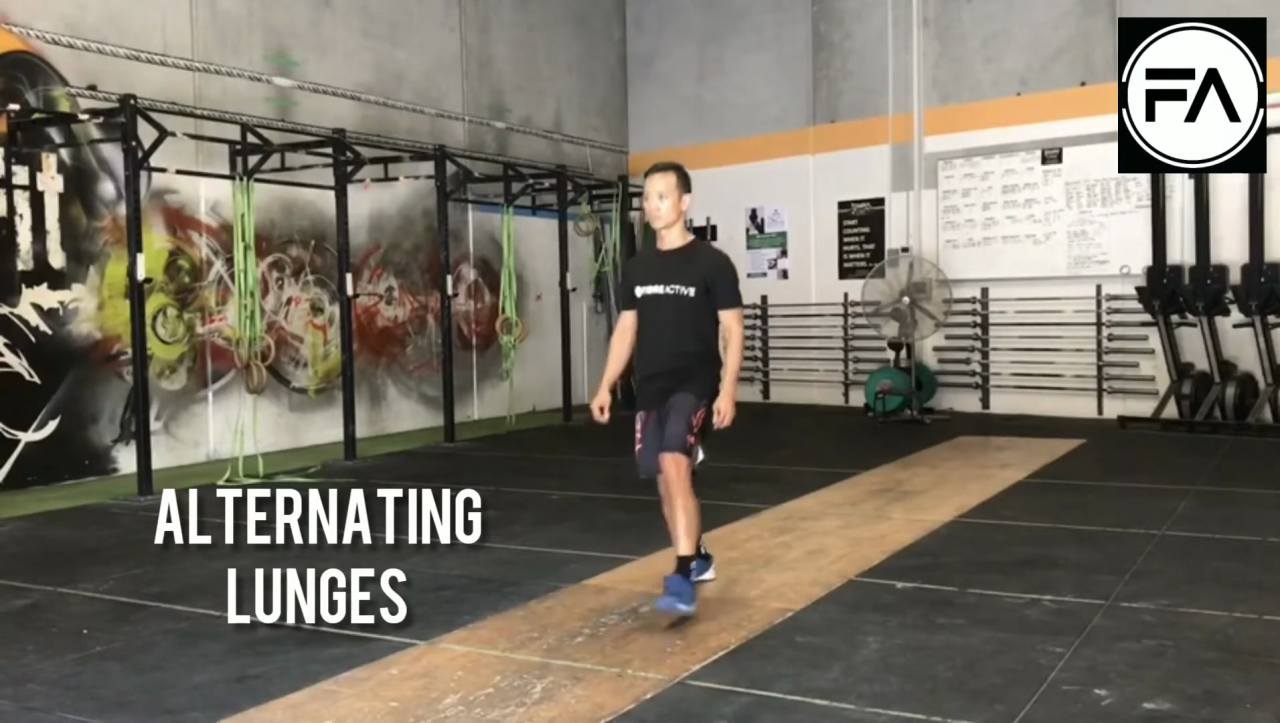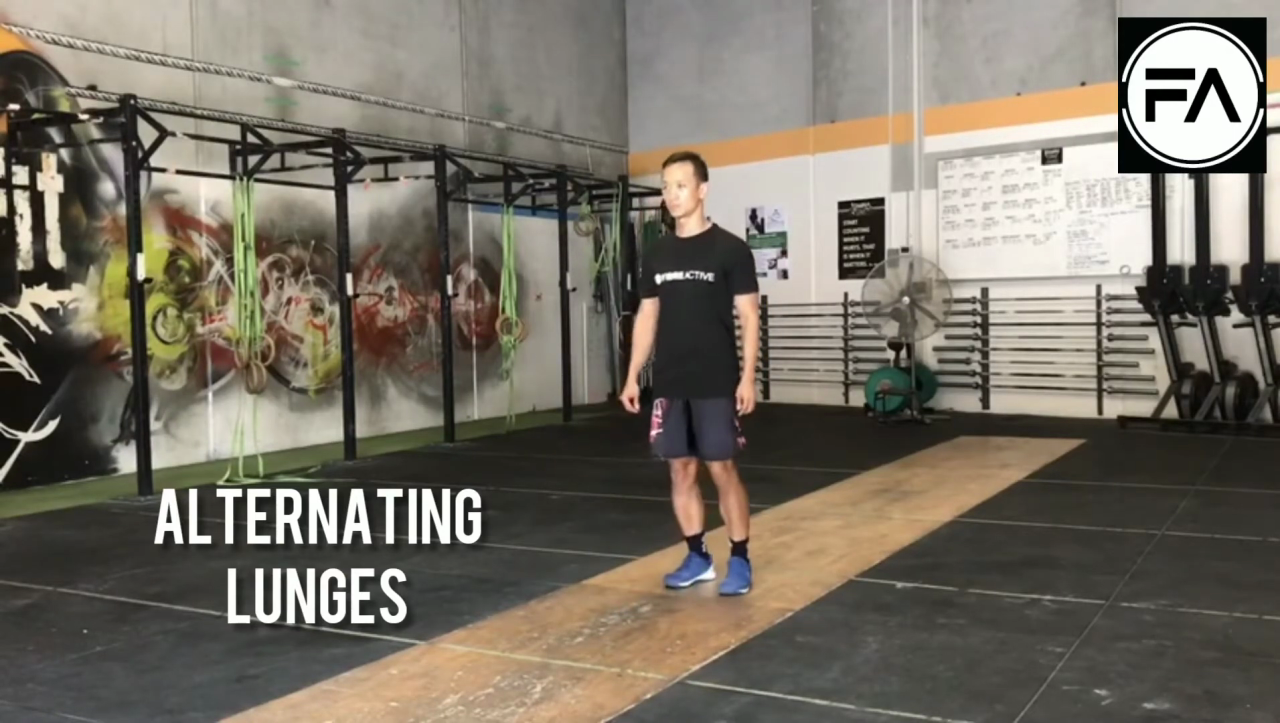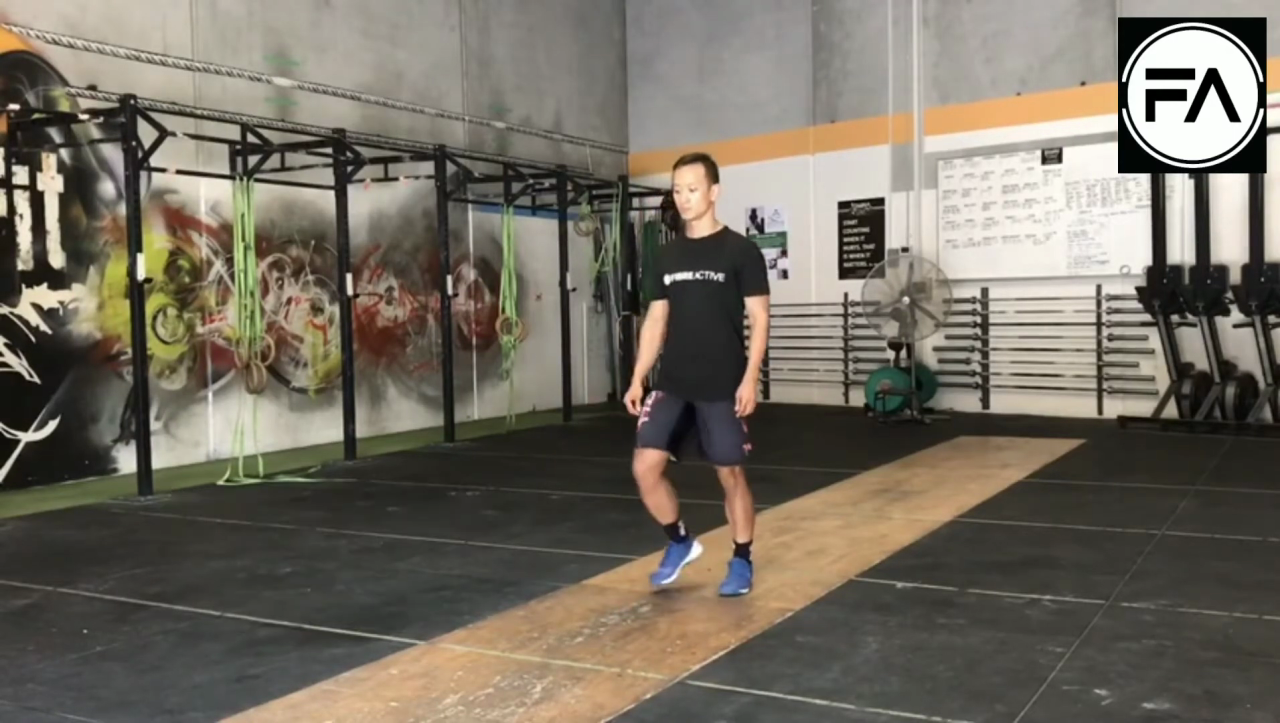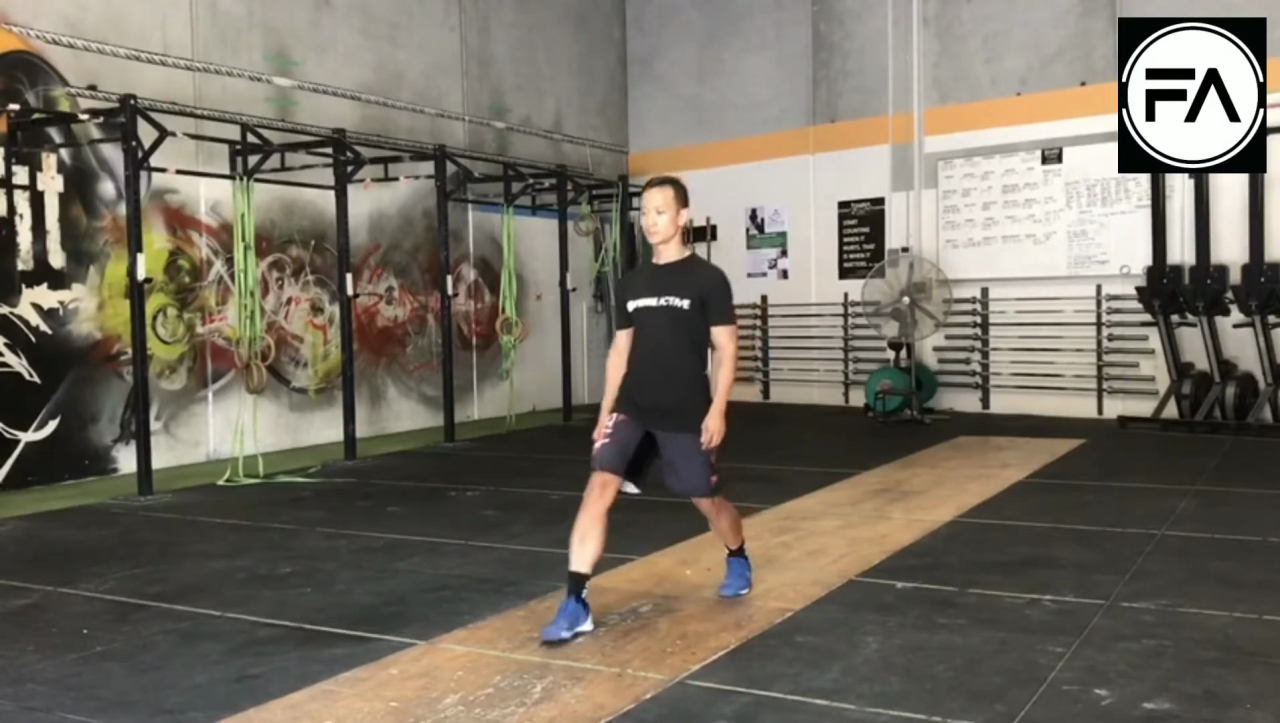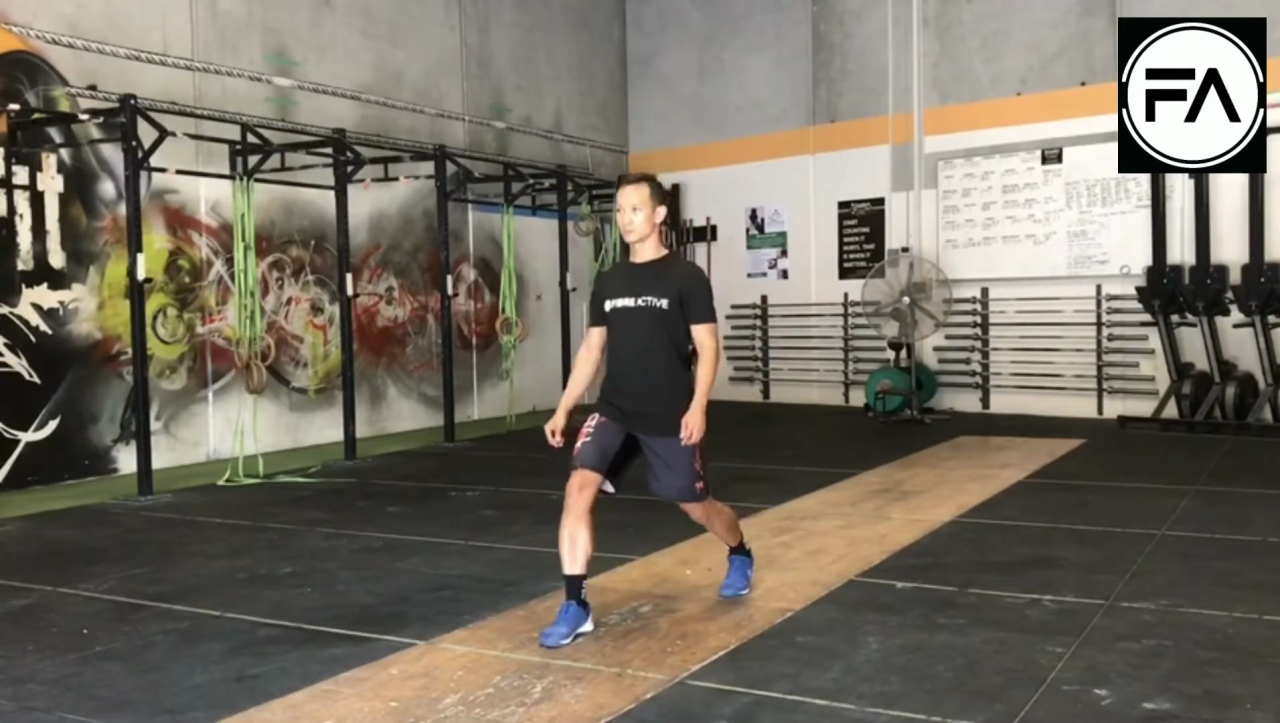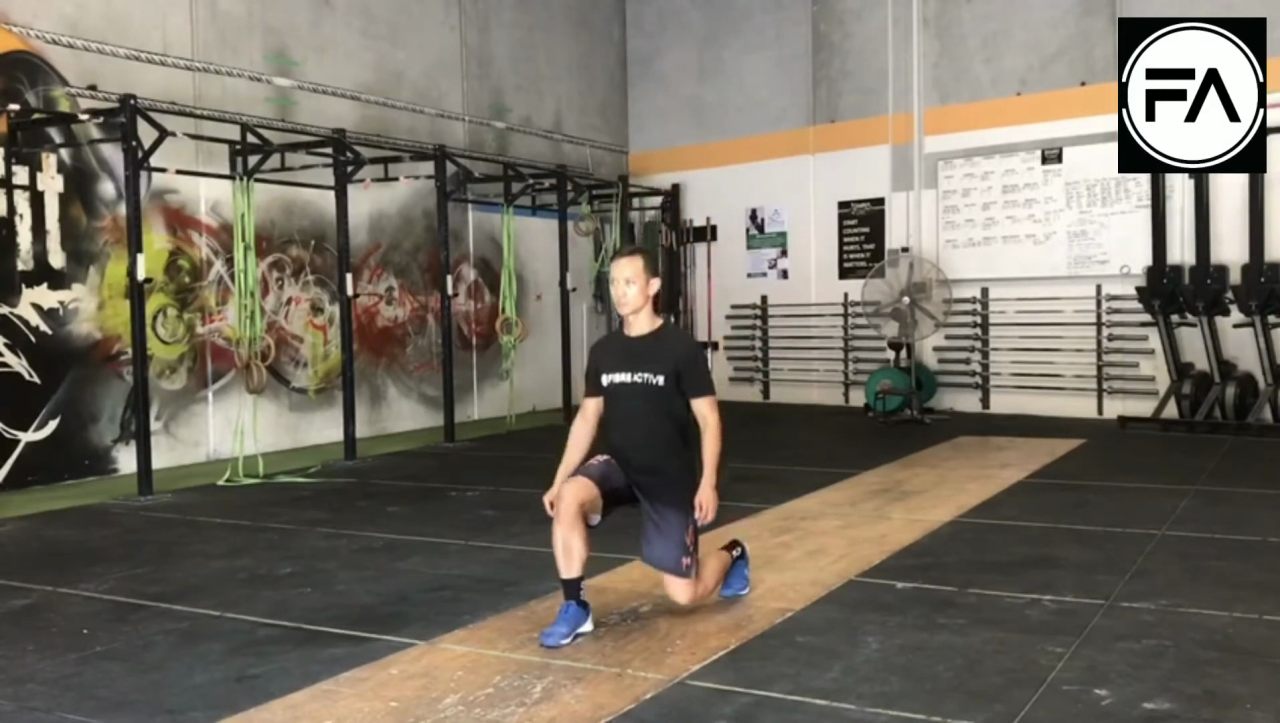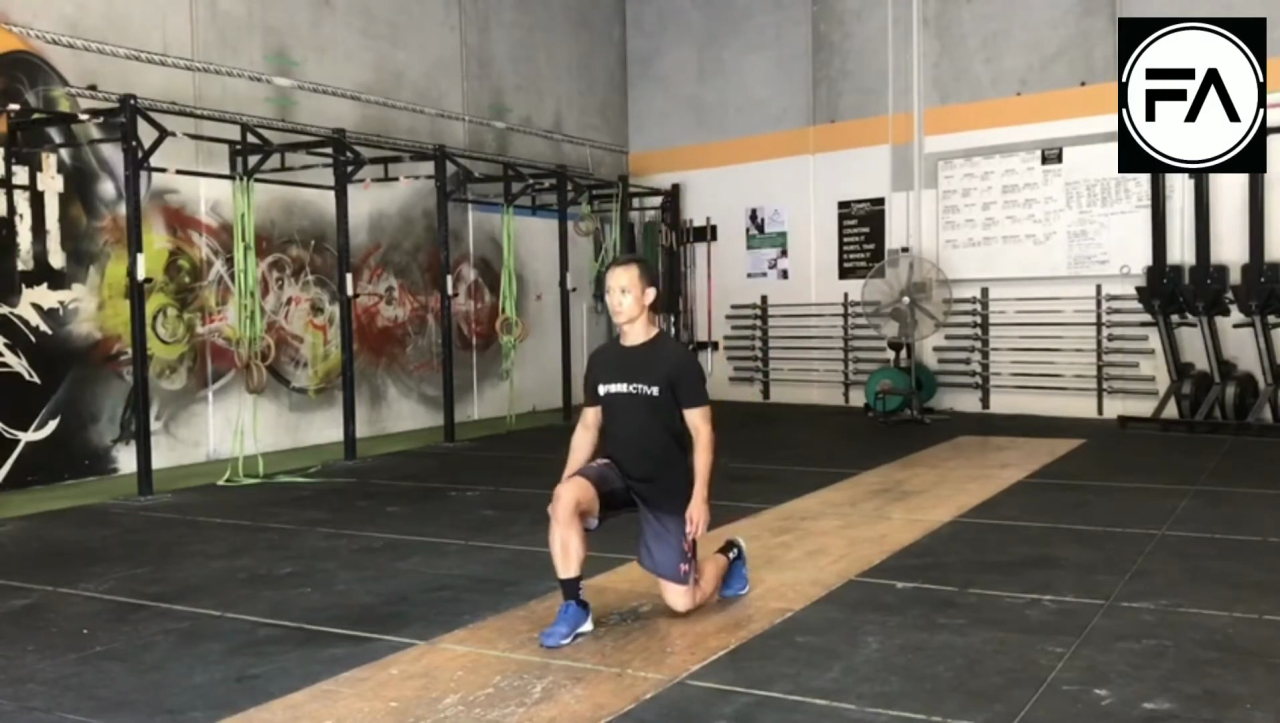
dt=0.4s
person 1, frame 1
left shoulder: (711, 262)
right shoulder: (637, 266)
left elbow: (733, 331)
right elbow: (626, 328)
left wrist: (727, 390)
right wrist: (606, 386)
left hip: (694, 384)
right hip: (651, 388)
left knee: (673, 465)
right knee: (668, 481)
left ankle: (682, 577)
right ankle: (697, 558)
person 1, frame 2
left shoulder: (729, 248)
right shoulder: (656, 253)
left elbow: (749, 316)
right elbow: (647, 317)
left wrist: (748, 376)
right wrist: (632, 376)
left hip: (715, 381)
right hip: (669, 382)
left knee: (721, 470)
right knee: (681, 471)
left ankle: (739, 559)
right ankle: (698, 557)
person 1, frame 3
left shoulder: (740, 251)
right shoulder: (668, 254)
left elbow: (759, 319)
right elbow: (656, 320)
left wrist: (750, 379)
right wrist: (638, 378)
left hip: (722, 385)
right hip: (672, 383)
left knee: (730, 474)
right knee: (645, 467)
left ankle: (741, 561)
right ankle: (679, 542)
person 1, frame 4
left shoulder: (707, 278)
right shoulder: (633, 282)
left elbow: (726, 349)
right elbow: (620, 349)
left wrist: (717, 409)
right wrist: (605, 411)
left hip: (686, 413)
right hip: (632, 408)
left knee: (709, 501)
right knee: (598, 489)
left ankle: (738, 561)
right ankle: (575, 604)
person 1, frame 5
left shoulder: (686, 276)
right shoulder: (608, 281)
left elbow: (707, 347)
right elbow: (592, 348)
left wrist: (697, 407)
right wrist: (563, 409)
left hip: (668, 417)
right hip: (613, 411)
left knee: (697, 507)
right knee: (578, 489)
left ankle: (740, 554)
right ankle: (575, 606)
person 1, frame 6
left shoulder: (681, 349)
right shoulder: (603, 351)
left elbow: (708, 419)
right elbow: (587, 416)
left wrist: (708, 483)
right wrist: (559, 478)
left hip: (670, 478)
right hip: (619, 465)
left knee: (684, 592)
right knee: (569, 499)
left ankle: (734, 554)
right ankle: (575, 608)
person 1, frame 7
left shoulder: (676, 359)
right shoulder: (600, 360)
left elbow: (701, 430)
right elbow: (588, 425)
left wrist: (700, 496)
right wrist: (564, 484)
left hip: (666, 484)
right hip: (616, 472)
left knee: (682, 600)
right knee: (565, 500)
left ankle: (730, 555)
right ankle: (574, 608)
